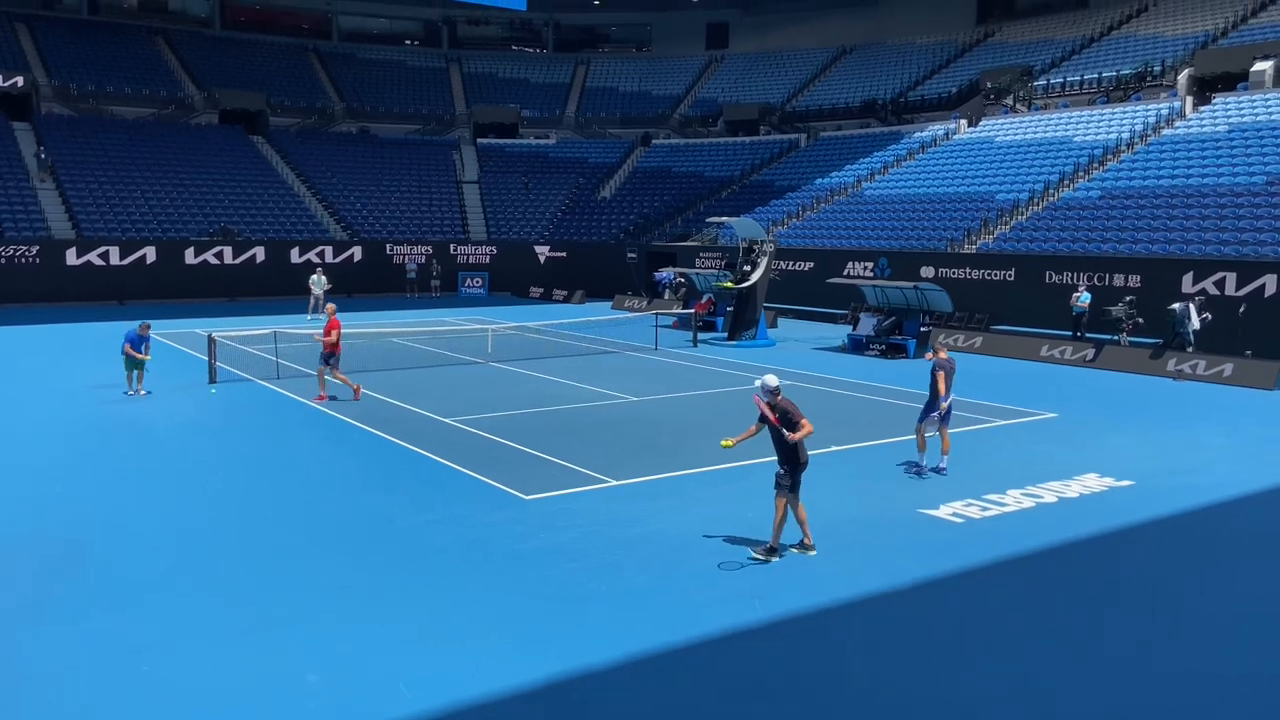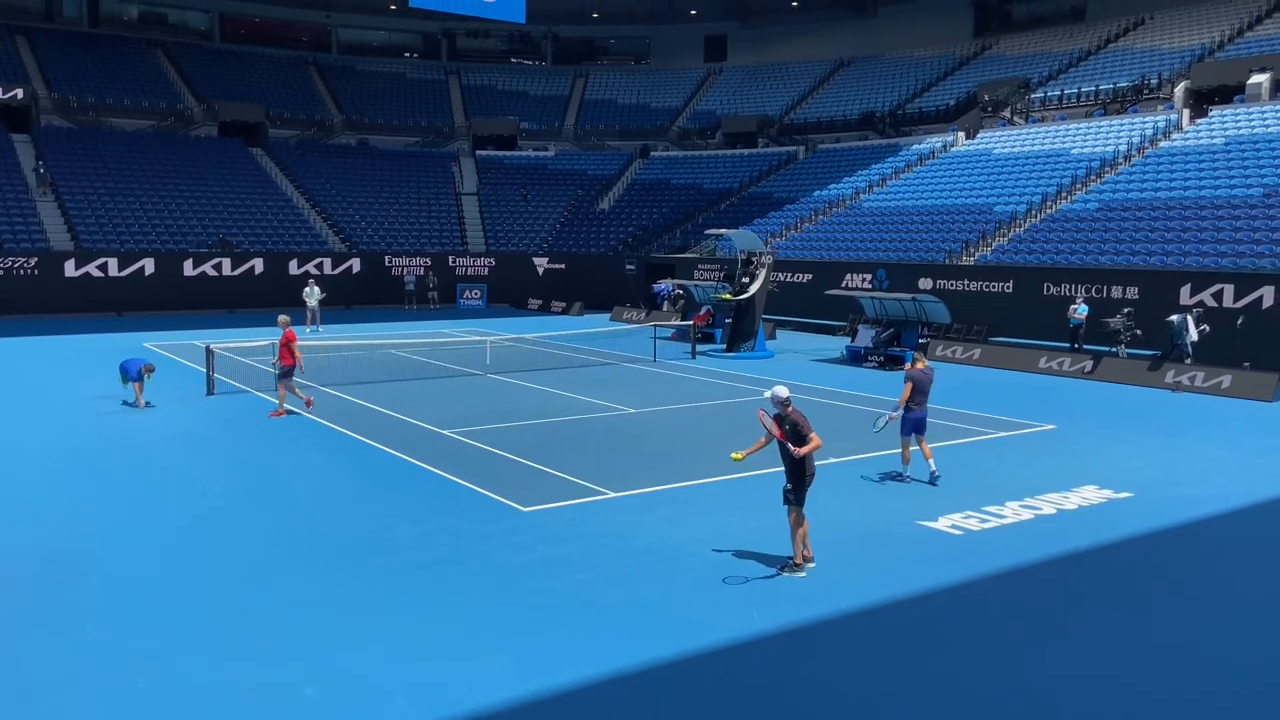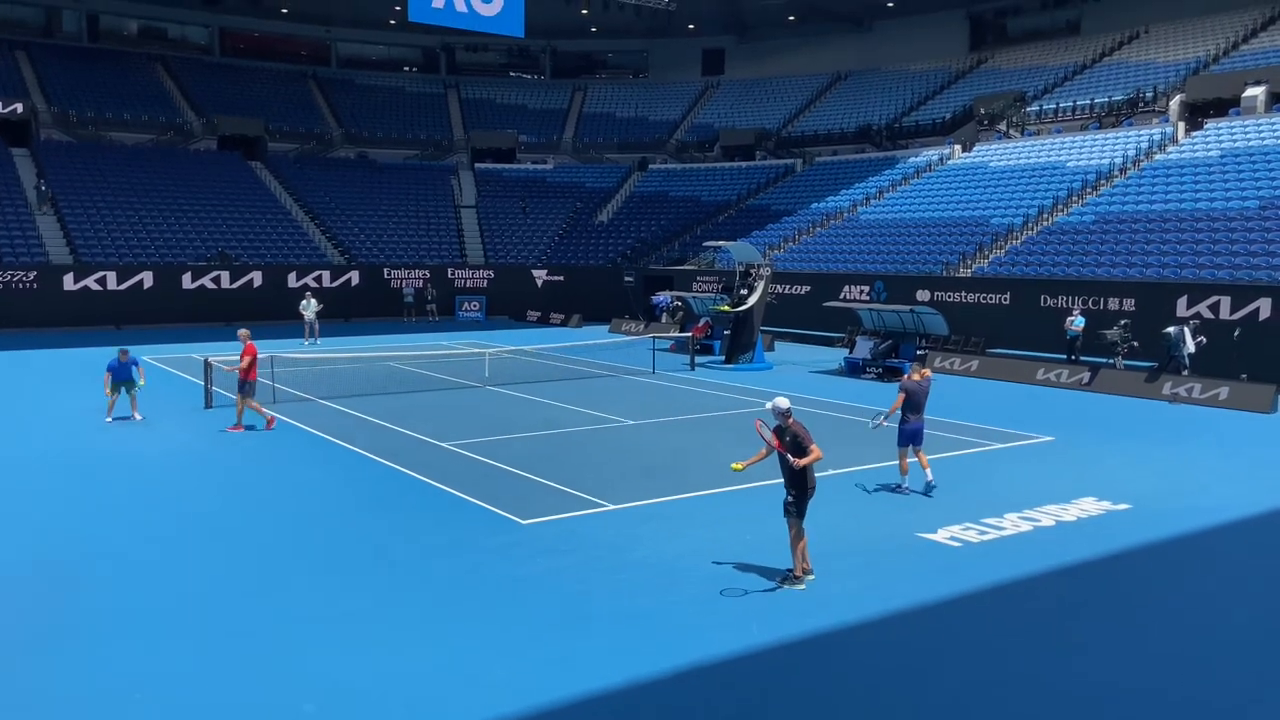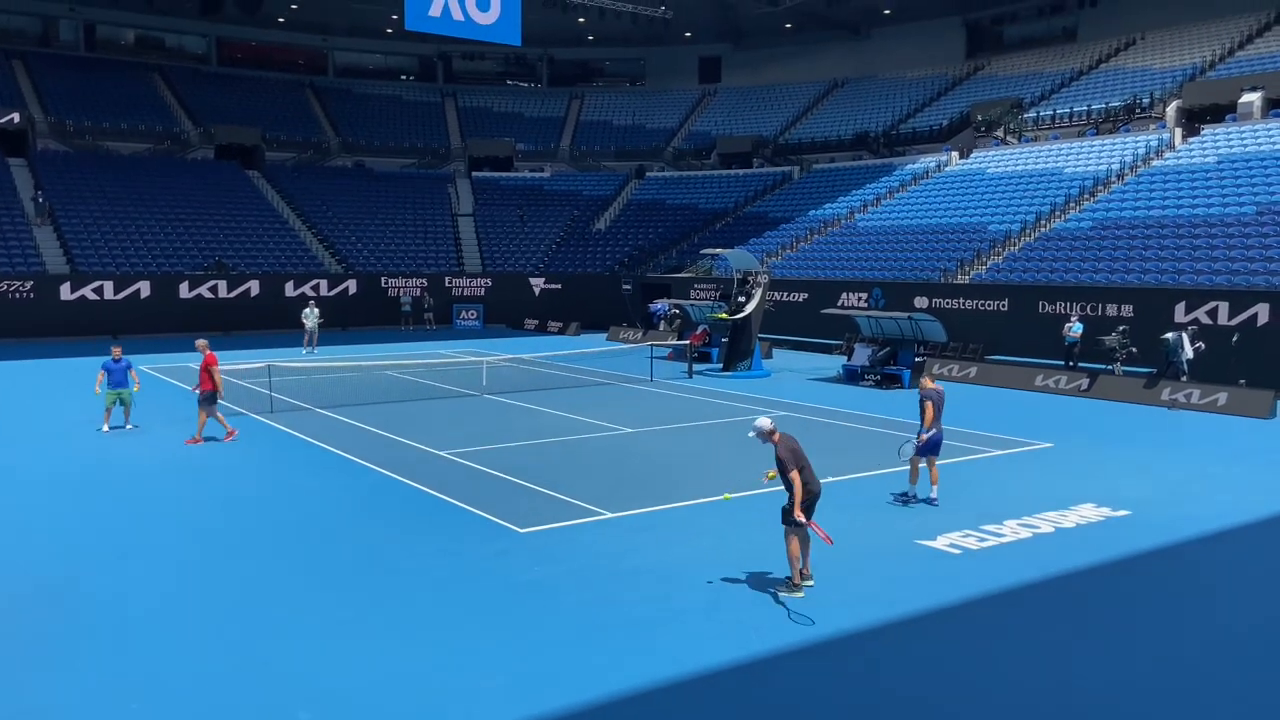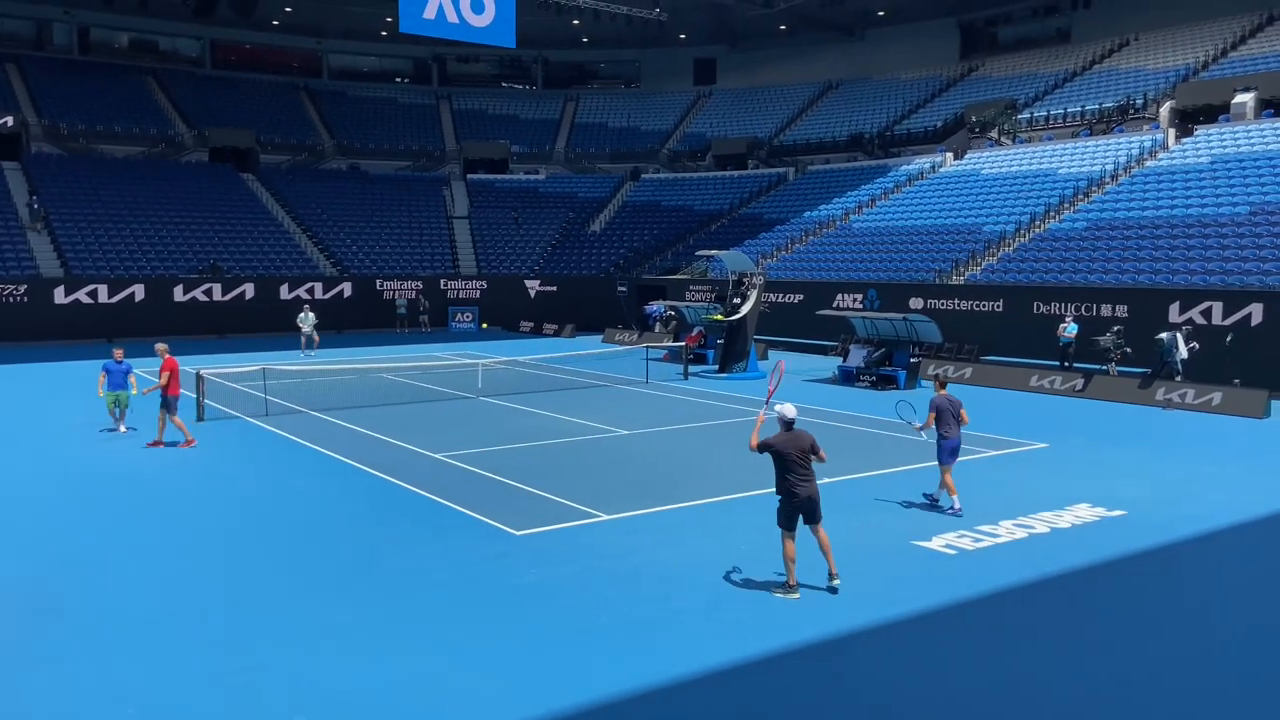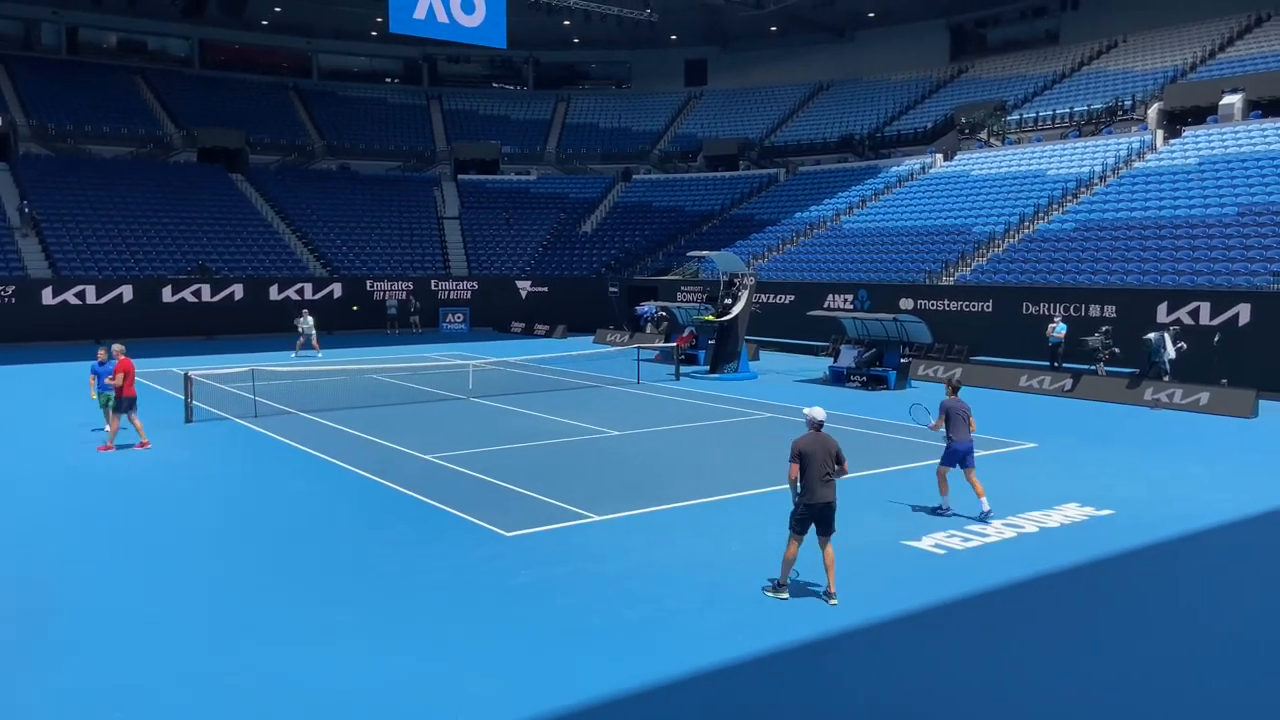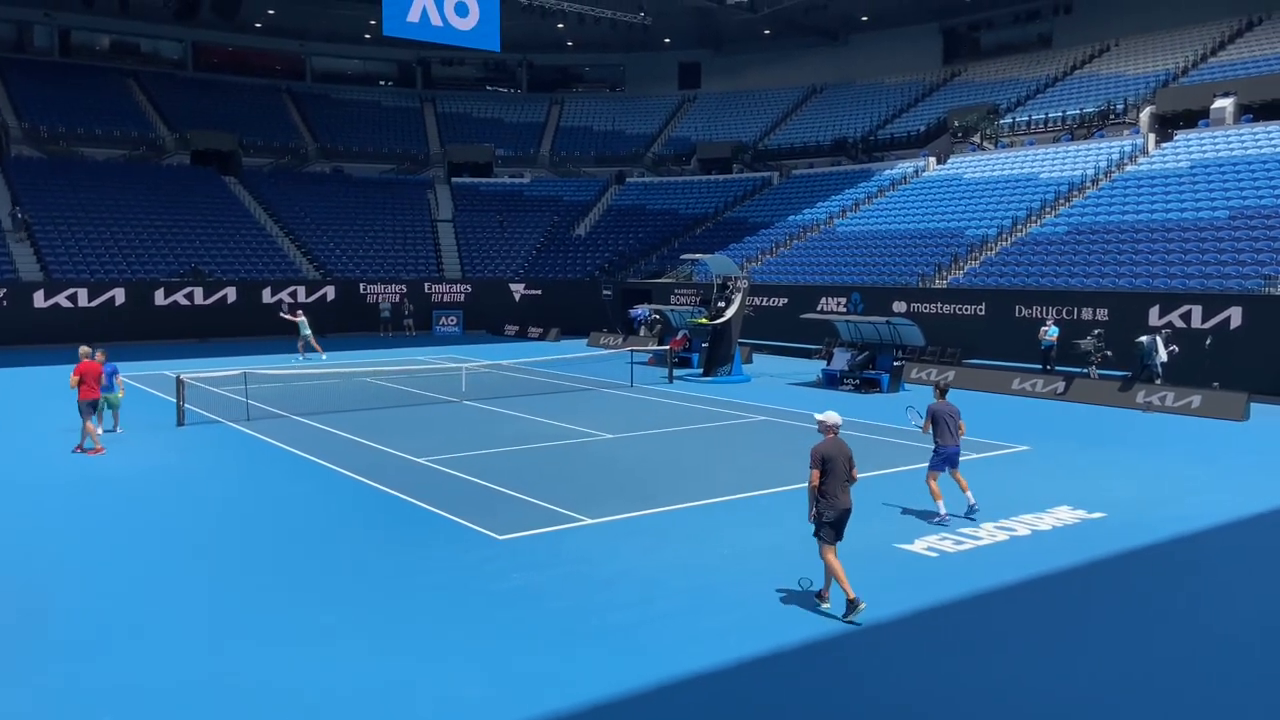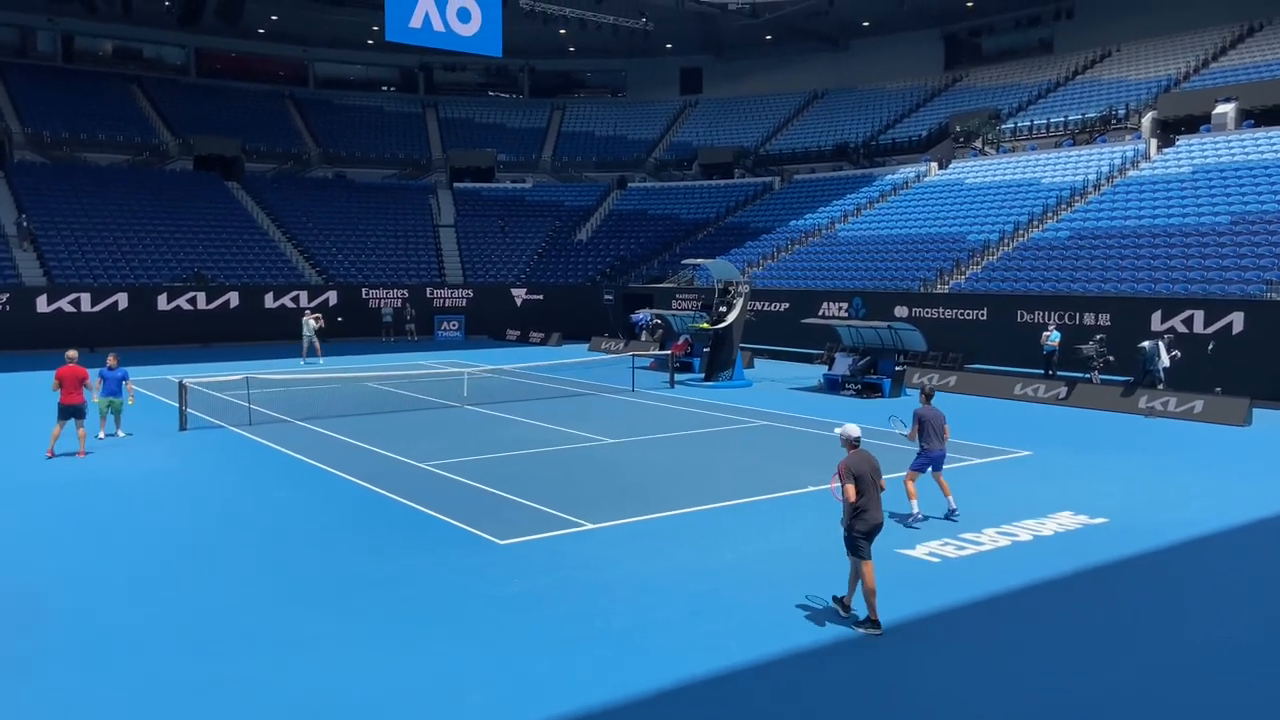
dt=0.5s
person 1, frame 1
left shoulder: (787, 407)
right shoulder: (768, 407)
left elbow: (809, 428)
right elbow: (757, 427)
left wrist: (796, 436)
right wrist: (736, 440)
left hip: (794, 460)
right hip: (790, 460)
left knee: (780, 500)
right knee: (794, 500)
left ankle: (773, 548)
right ankle: (807, 543)
person 1, frame 2
left shoulder: (797, 419)
right shoulder: (778, 418)
left elbow: (817, 442)
right elbow: (766, 439)
left wrist: (803, 450)
right wrist: (746, 453)
left hip: (801, 473)
right hip: (793, 472)
left knee: (794, 515)
right knee: (798, 514)
left ankle: (797, 565)
right ankle: (807, 555)
person 1, frame 3
left shoulder: (798, 431)
right shoulder: (778, 430)
left elbow: (818, 454)
right elbow: (767, 450)
left wrist: (802, 461)
right wrist: (746, 463)
left hip: (801, 487)
right hip: (792, 485)
left knee: (794, 528)
right knee: (796, 526)
left ankle: (797, 577)
right ankle: (806, 568)
person 1, frame 4
left shoulder: (782, 452)
right shoulder: (785, 438)
left elbow: (796, 481)
left wrist: (797, 508)
right wrist: (777, 471)
left hip: (804, 493)
right hip: (814, 489)
left knee: (791, 535)
right knee: (802, 531)
left ankle: (795, 585)
right ankle: (806, 574)
person 1, frame 5
left shoulder: (773, 442)
right shoulder: (806, 436)
left elbow: (753, 447)
right elbow: (822, 459)
left wrist: (758, 424)
left hip: (791, 497)
right hip: (811, 492)
left knee: (788, 538)
right knee: (818, 531)
left ankle: (791, 585)
right ankle: (833, 574)
person 1, frame 6
left shoulder: (799, 443)
right shoulder: (832, 442)
left elbow: (792, 476)
right elbow: (844, 470)
left wrist: (795, 496)
left hip: (807, 501)
right hip: (829, 500)
left knee: (794, 542)
right knee: (825, 544)
left ankle: (781, 586)
right ankle: (831, 591)
person 1, frame 7
left shoulder: (819, 449)
right shoulder: (845, 447)
left elbow: (813, 483)
right elbow: (853, 477)
left wrist: (811, 508)
left hip: (828, 508)
right hip: (845, 506)
left knee: (827, 554)
right knee: (832, 551)
left ankle: (853, 599)
right ankle: (824, 594)
person 1, frame 8
left shoulder: (846, 464)
right shoulder: (870, 457)
left elbow: (850, 498)
right elbow: (881, 486)
left wrist: (845, 518)
left hip: (859, 523)
right hip: (877, 519)
left knee: (865, 569)
right knee: (858, 563)
left ankle: (873, 620)
right ankle: (846, 602)
